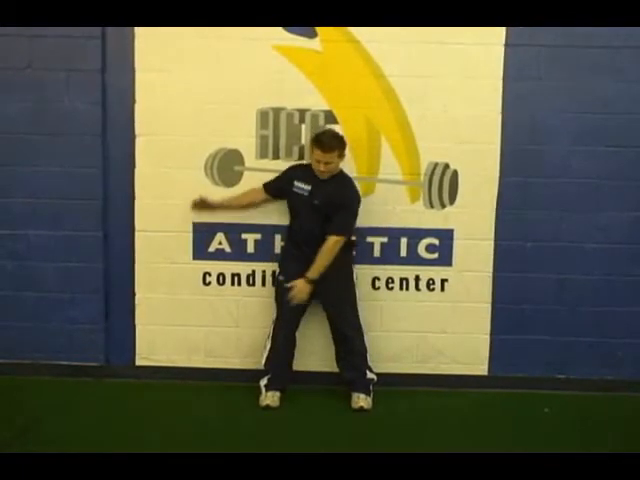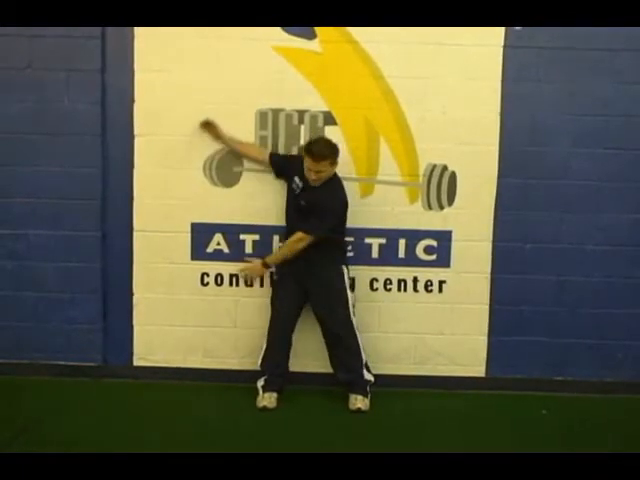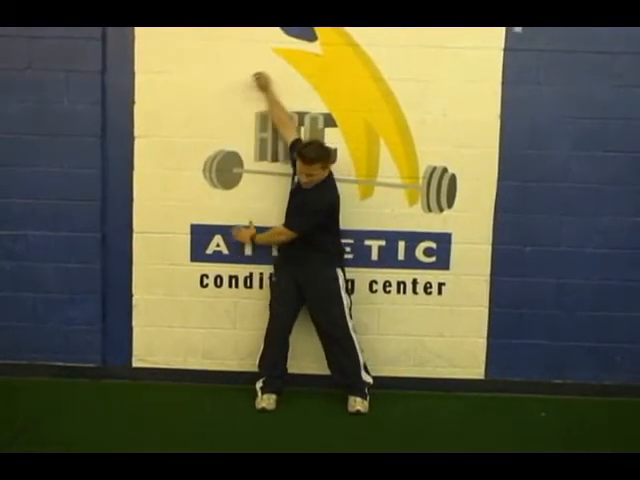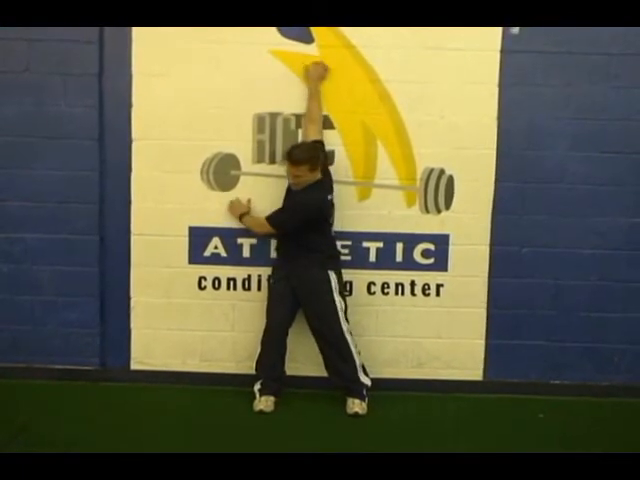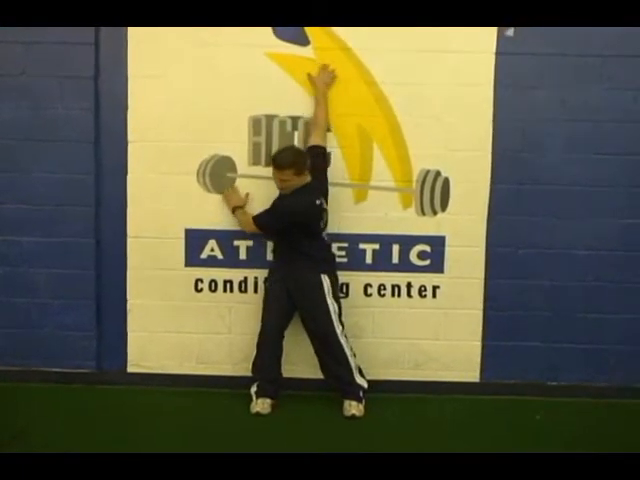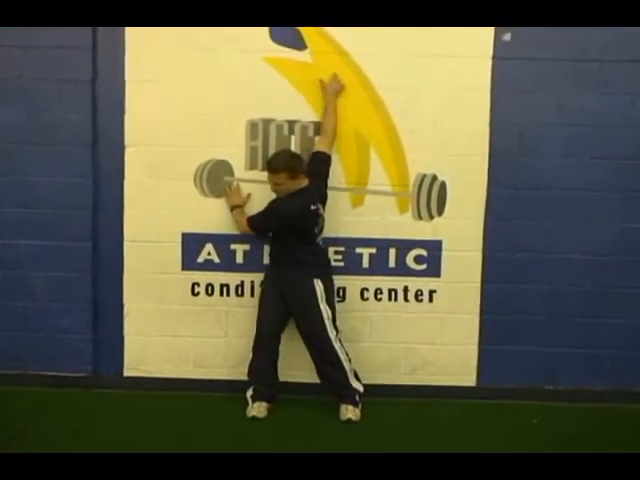
dt=0.4s
person 1, frame 1
left shoulder: (347, 193)
right shoulder: (296, 174)
left elbow: (334, 242)
right elbow: (261, 194)
left wrist: (310, 280)
right wrist: (218, 204)
left hip: (334, 268)
right hip: (294, 262)
left knee: (347, 327)
right knee: (284, 325)
left ankle: (361, 386)
right ankle: (273, 385)
person 1, frame 2
left shoulder: (333, 198)
right shoulder: (296, 166)
left elbow: (301, 239)
right elbow: (260, 154)
left wrist: (264, 264)
right wrist: (221, 137)
left hip: (327, 267)
right hip: (292, 263)
left knee: (339, 328)
right knee: (279, 325)
left ankle: (359, 387)
right ankle: (270, 386)
person 1, frame 3
left shoulder: (323, 198)
right shoulder: (304, 164)
left elbow: (284, 233)
right elbow: (286, 127)
left wrist: (251, 237)
right wrist: (267, 92)
left hip: (323, 269)
right hip: (289, 264)
left knee: (337, 329)
right knee: (277, 326)
left ankle: (358, 389)
right ankle: (269, 387)
person 1, frame 4
left shoulder: (308, 201)
right shoulder: (315, 165)
left elbow: (265, 226)
right elbow: (313, 124)
left wrist: (242, 214)
right wrist: (312, 86)
left hip: (318, 272)
right hip: (287, 267)
left knee: (333, 331)
right knee: (274, 328)
left ankle: (357, 390)
right ankle: (267, 389)
person 1, frame 5
left shoulder: (291, 205)
right shoulder: (317, 171)
left elbow: (252, 225)
right elbow: (318, 131)
left wrist: (236, 206)
right wrist: (321, 91)
left hip: (313, 275)
right hip: (283, 271)
left knee: (328, 334)
right knee: (270, 331)
left ankle: (354, 392)
right ankle: (264, 391)
person 1, frame 6
left shoulder: (285, 209)
right shoulder: (317, 177)
left elbow: (246, 226)
right elbow: (326, 138)
left wrist: (236, 205)
right wrist: (330, 98)
left hip: (309, 279)
right hip: (279, 276)
left knee: (323, 338)
right knee: (266, 335)
left ankle: (350, 396)
right ankle: (261, 395)
